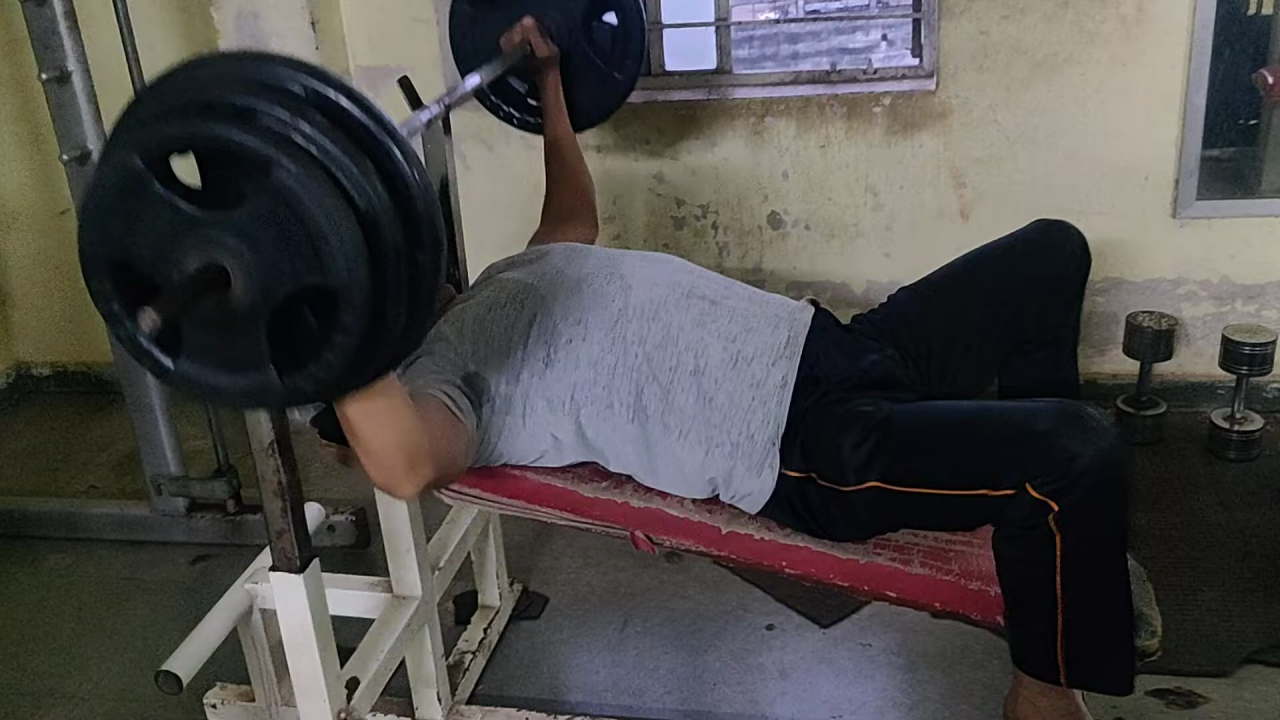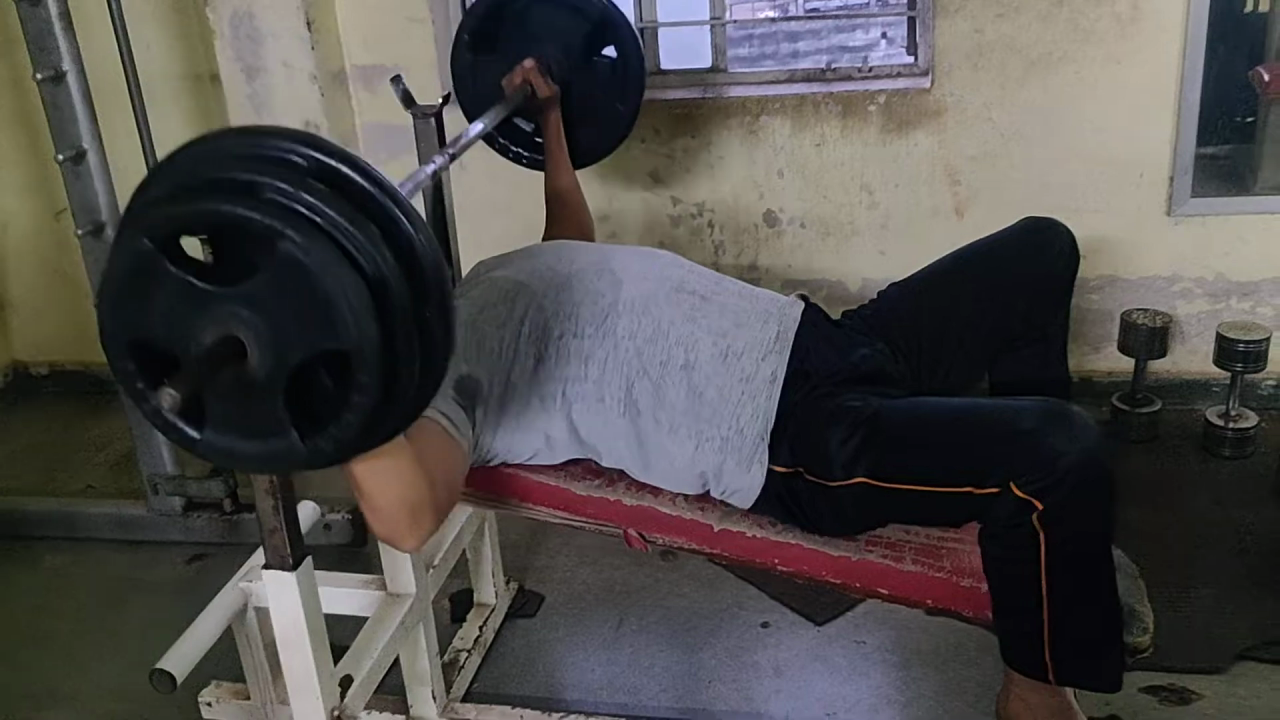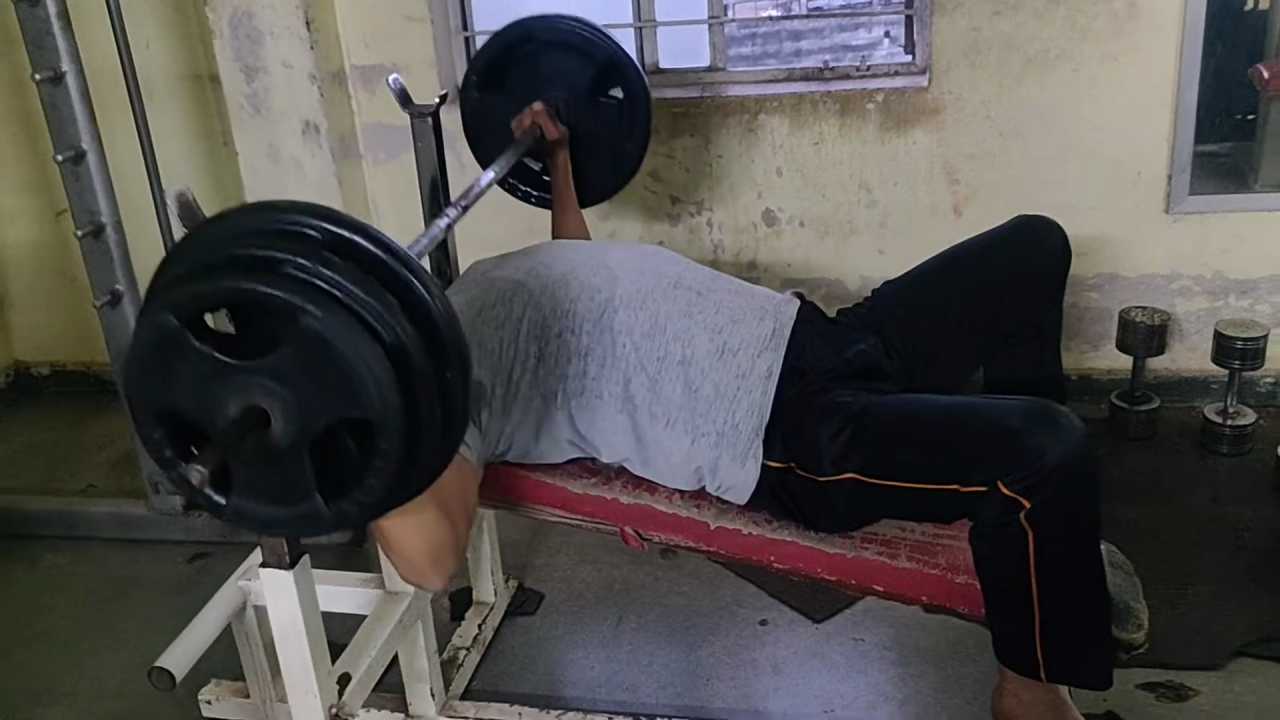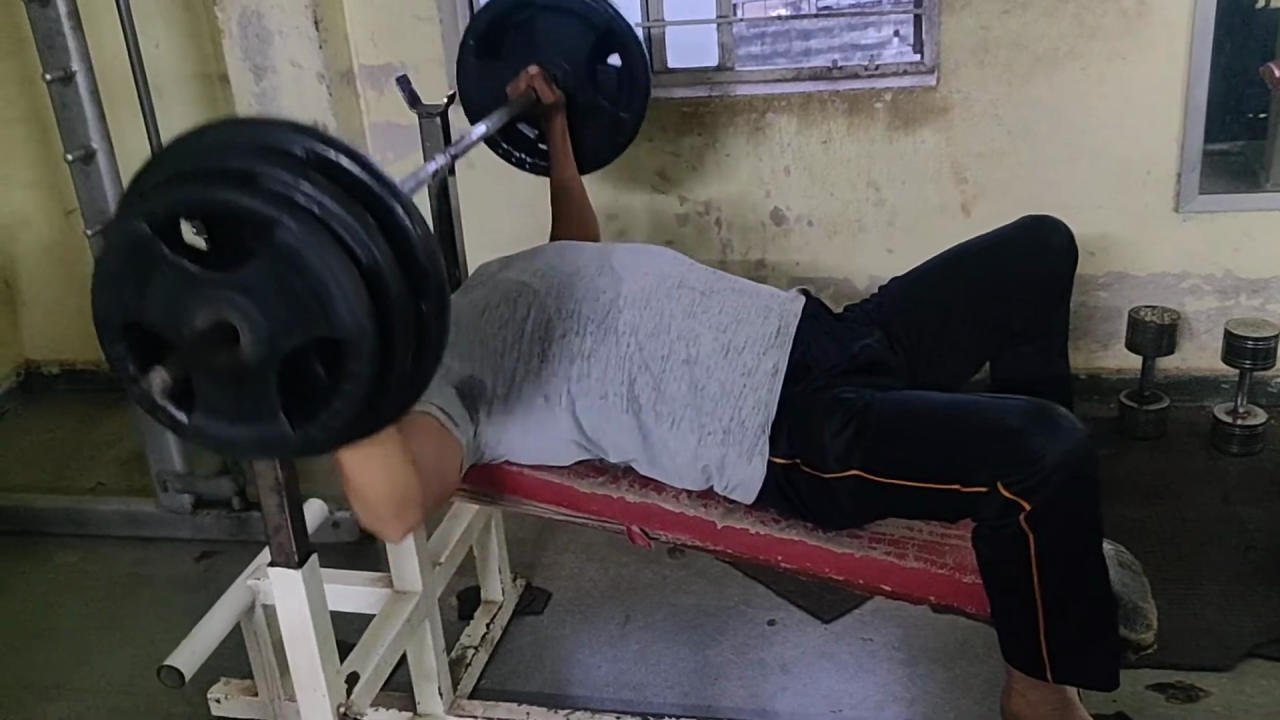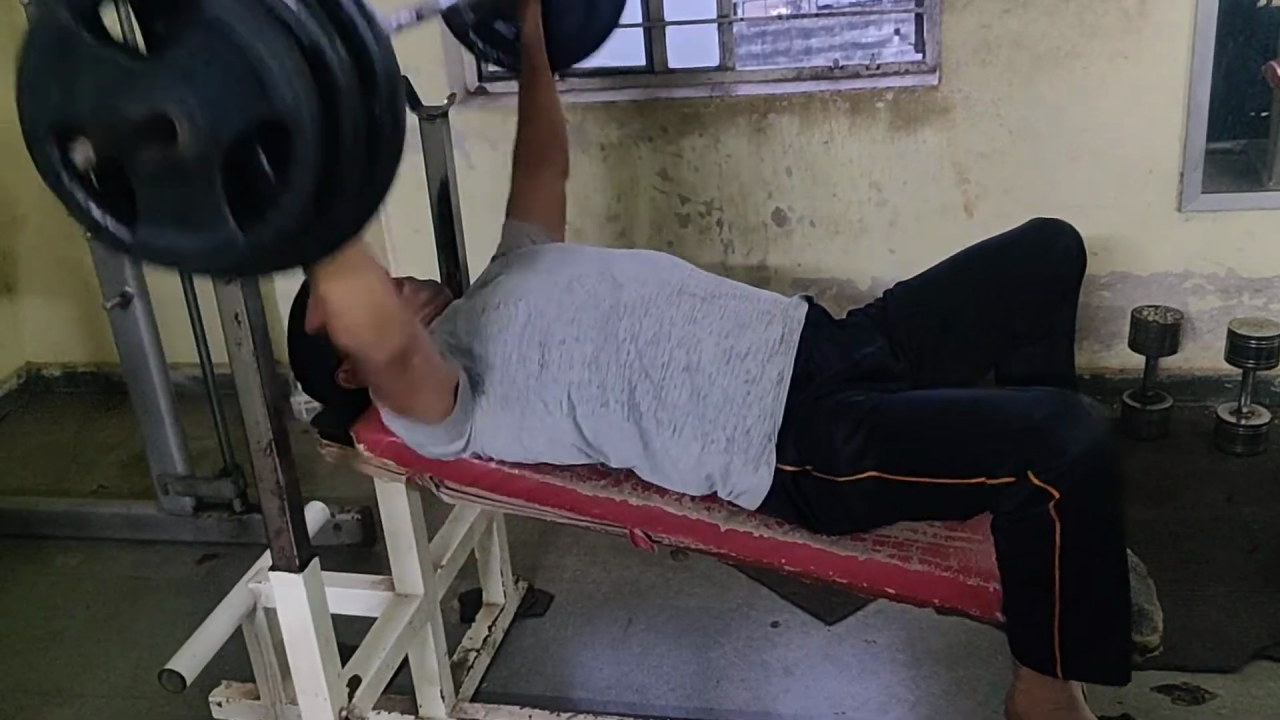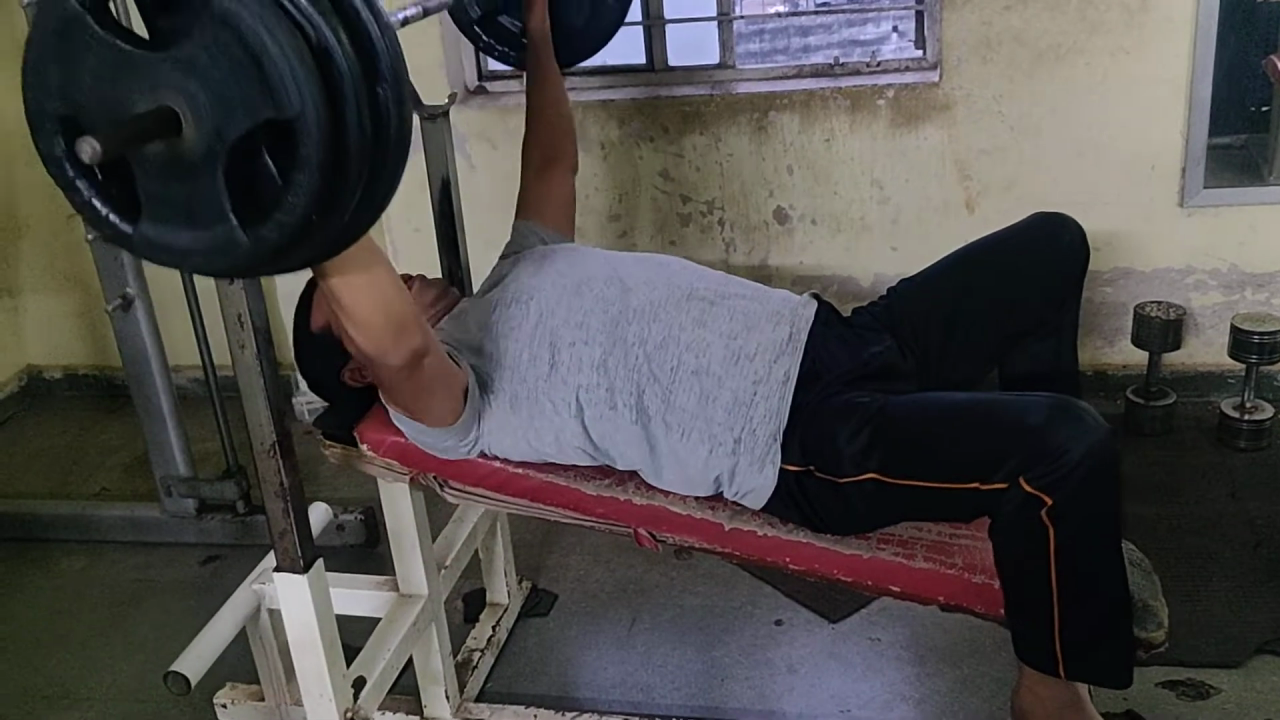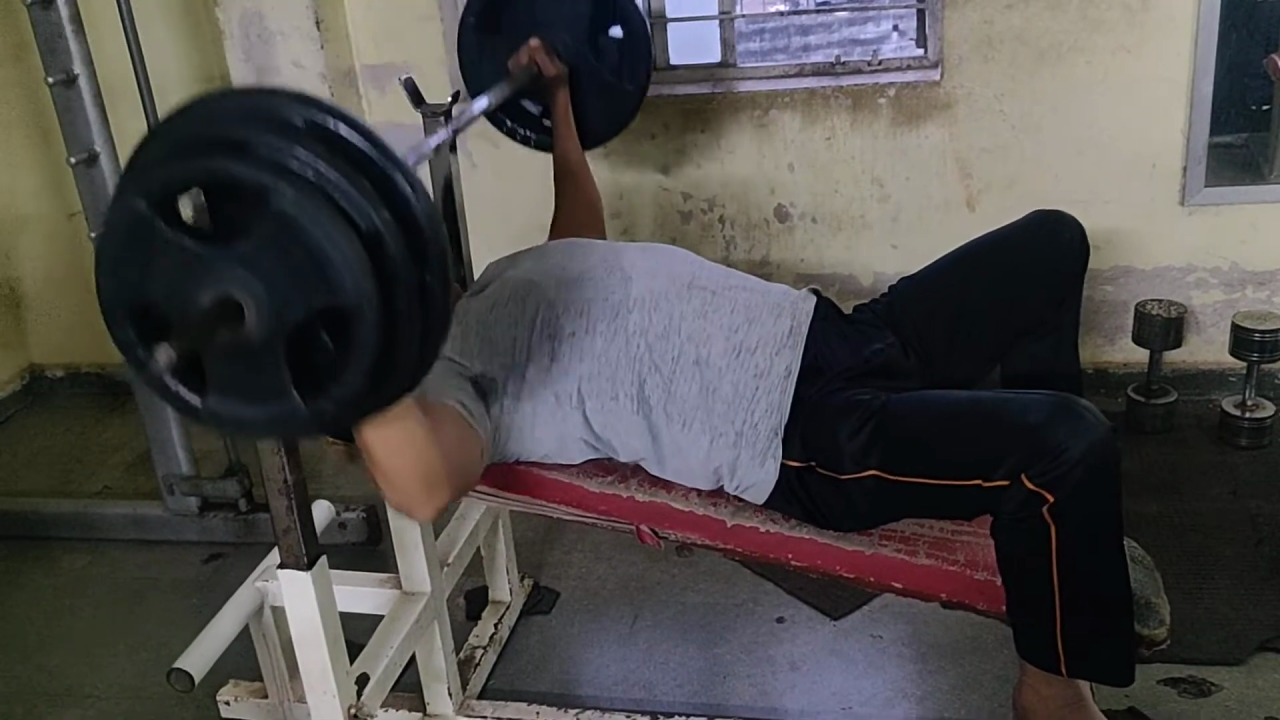
dt=0.4s
person 1, frame 1
left shoulder: (501, 282)
right shoulder: (436, 378)
left elbow: (576, 220)
right elbow: (406, 465)
left wrist: (549, 80)
left hip: (831, 353)
right hip: (809, 445)
left knee: (1051, 253)
right knee: (1080, 452)
left ankle: (1038, 514)
person 1, frame 2
left shoulder: (484, 286)
right shoulder: (431, 386)
left elbow: (574, 250)
right elbow: (409, 518)
left wrist: (549, 117)
left hip: (825, 348)
right hip: (798, 440)
left knee: (1040, 251)
right knee: (1064, 450)
left ankle: (1031, 524)
person 1, frame 3
left shoulder: (477, 285)
right elbow: (432, 559)
left wrist: (557, 156)
left hip: (816, 345)
right hip: (792, 435)
left knee: (1033, 249)
right knee: (1051, 449)
left ankle: (1040, 536)
person 1, frame 4
left shoulder: (485, 290)
right shoulder: (440, 383)
left elbow: (580, 259)
right elbow: (397, 508)
left wrist: (555, 123)
left hip: (822, 340)
right hip: (799, 434)
left knee: (1039, 247)
right knee: (1053, 450)
left ankle: (1042, 529)
person 1, frame 5
left shoulder: (501, 288)
right shoulder: (436, 400)
left elbow: (545, 169)
right elbow: (379, 336)
left hip: (825, 347)
right hip: (801, 439)
left knee: (1047, 251)
right knee: (1072, 439)
left ankle: (1048, 525)
person 1, frame 6
left shoulder: (509, 284)
right shoulder: (442, 380)
left elbow: (554, 171)
right elbow: (389, 344)
left hip: (832, 345)
right hip: (809, 438)
left knee: (1051, 245)
right knee: (1072, 445)
left ankle: (1052, 529)
person 1, frame 7
left shoulder: (489, 293)
right shoulder: (443, 378)
left elbow: (583, 238)
right elbow: (424, 489)
left wrist: (557, 98)
left hip: (833, 340)
right hip: (810, 432)
left knee: (1051, 243)
right knee: (1075, 442)
left ankle: (1055, 517)
